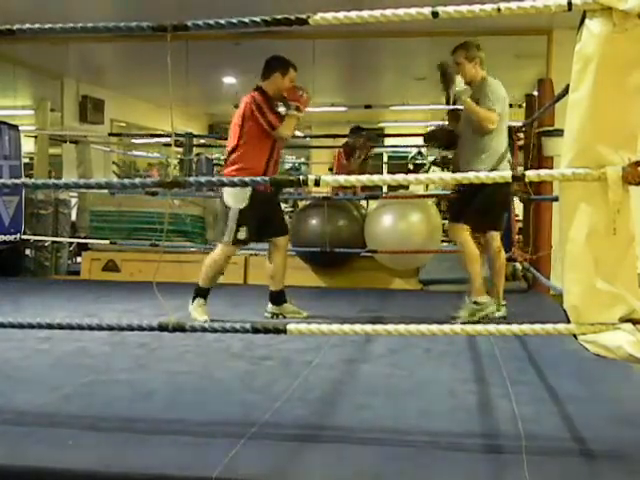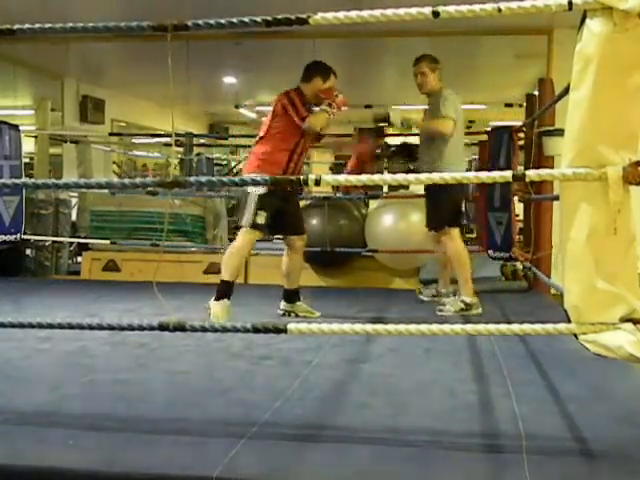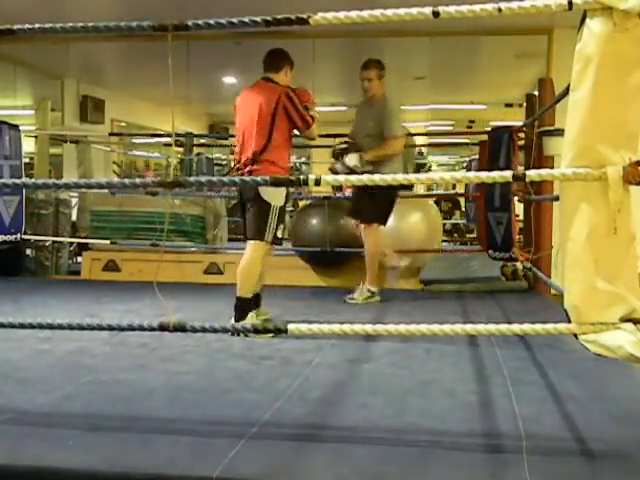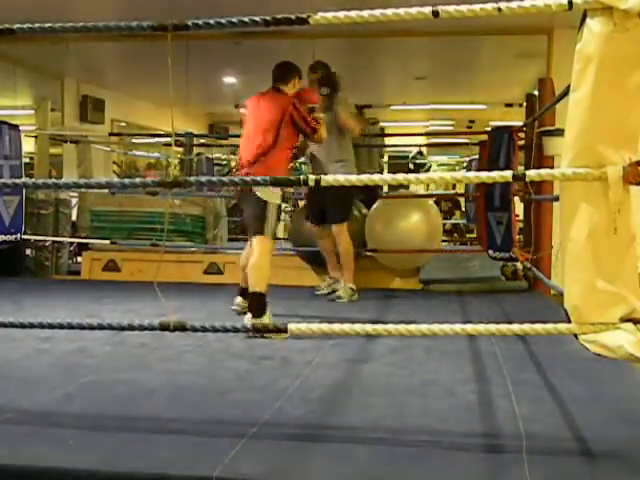
dt=0.7s
person 1, frame 1
left shoulder: (267, 103)
right shoulder: (256, 100)
left elbow: (278, 139)
right elbow: (283, 132)
left wrist: (292, 111)
right wrist: (296, 107)
left hip: (263, 187)
right hip: (243, 185)
left knee: (280, 241)
right knee: (229, 247)
left ankle: (277, 303)
right ankle: (199, 299)
person 1, frame 2
left shoulder: (306, 107)
right shoulder: (290, 98)
left elbow: (317, 136)
right elbow: (312, 125)
right wrist: (331, 105)
left hip: (285, 183)
right hip: (263, 176)
left knee: (297, 241)
right knee: (249, 235)
left ankle: (290, 301)
right ankle: (221, 298)
person 1, frame 3
left shoulder: (244, 96)
right shoulder: (284, 93)
right elbow: (311, 132)
right wrist: (308, 106)
left hip: (245, 177)
right hip: (268, 178)
left knee: (259, 245)
right knee: (258, 246)
left ankle: (253, 307)
right ankle: (241, 316)
person 1, frame 4
left shoulder: (255, 101)
right shoulder: (290, 102)
right elbow: (319, 135)
right wrist: (315, 112)
left hip: (246, 178)
left knee: (256, 240)
right knee: (263, 243)
left ankle: (244, 297)
right ankle: (256, 315)
person 2, frame 1
left shoulder: (489, 88)
right shoulder: (477, 92)
left elbow: (489, 123)
left wrist: (462, 96)
right wrist: (457, 154)
left hip: (487, 173)
right hip: (481, 172)
left knee: (458, 227)
right knee: (491, 235)
left ankle: (478, 297)
right ankle: (497, 302)
person 2, frame 2
left shoulder: (445, 97)
right shoulder: (435, 101)
left elbow: (444, 127)
left wrist: (409, 122)
left knee: (450, 234)
right knee: (440, 233)
left ankle: (468, 298)
right ankle: (442, 287)
person 2, frame 3
left shoulder: (388, 108)
right shoulder: (363, 106)
left elbow: (397, 145)
left wrist: (364, 157)
left hip: (385, 176)
right hip: (367, 176)
left knee: (369, 228)
right knee: (355, 224)
left ankle: (371, 287)
right ankle: (392, 259)
person 2, frame 4
left shoulder: (340, 103)
left elbow: (354, 130)
left wrist: (334, 104)
left hip: (340, 175)
right hip: (318, 176)
left knee: (339, 229)
right knee: (319, 228)
left ankle: (349, 284)
right ankle: (336, 275)
